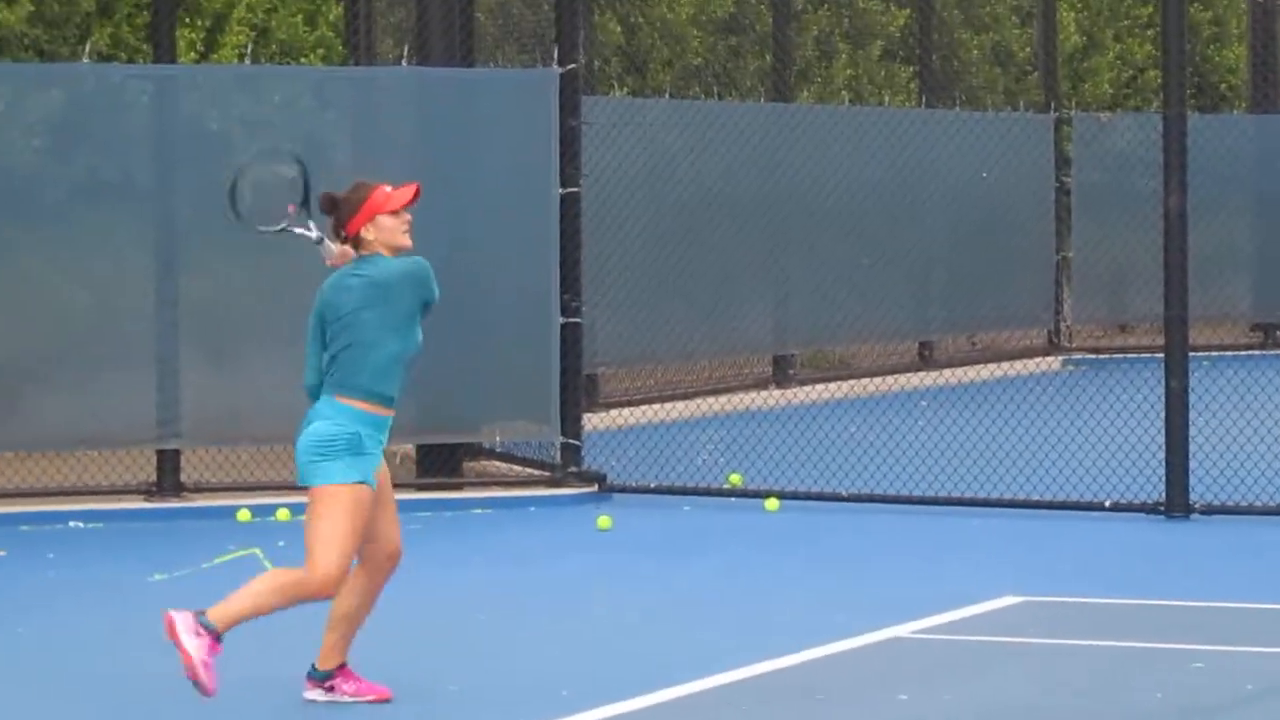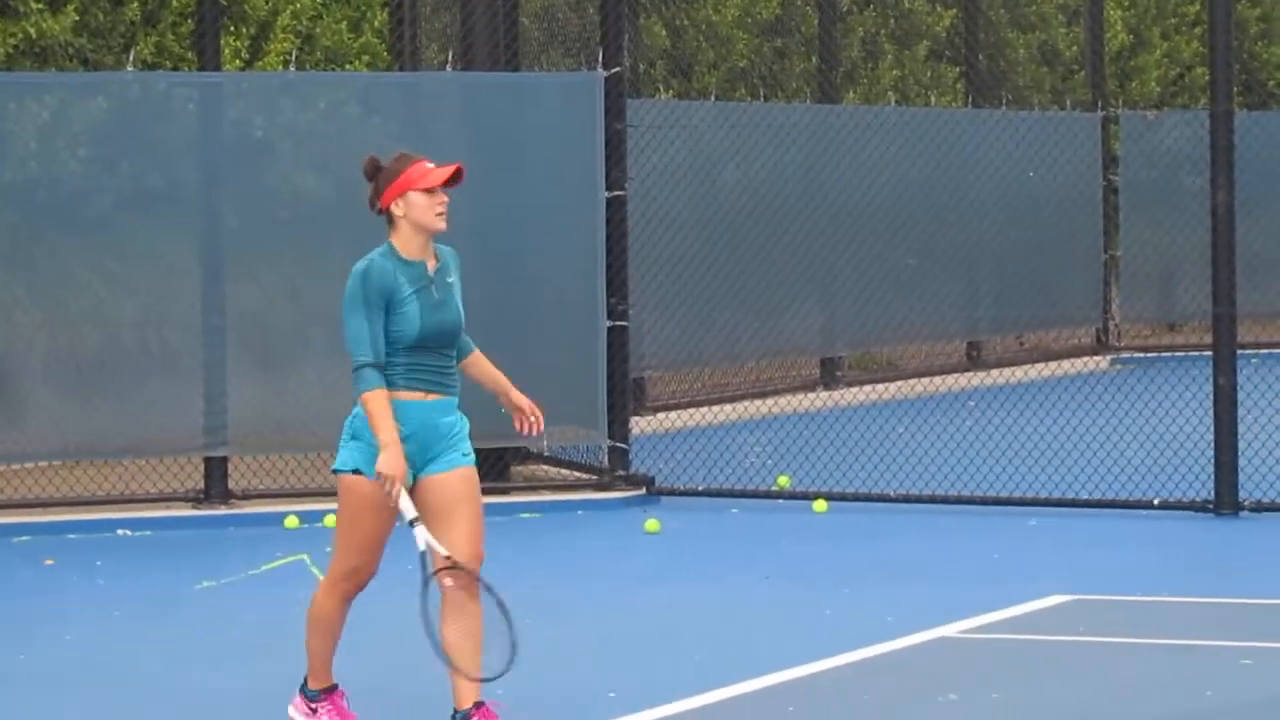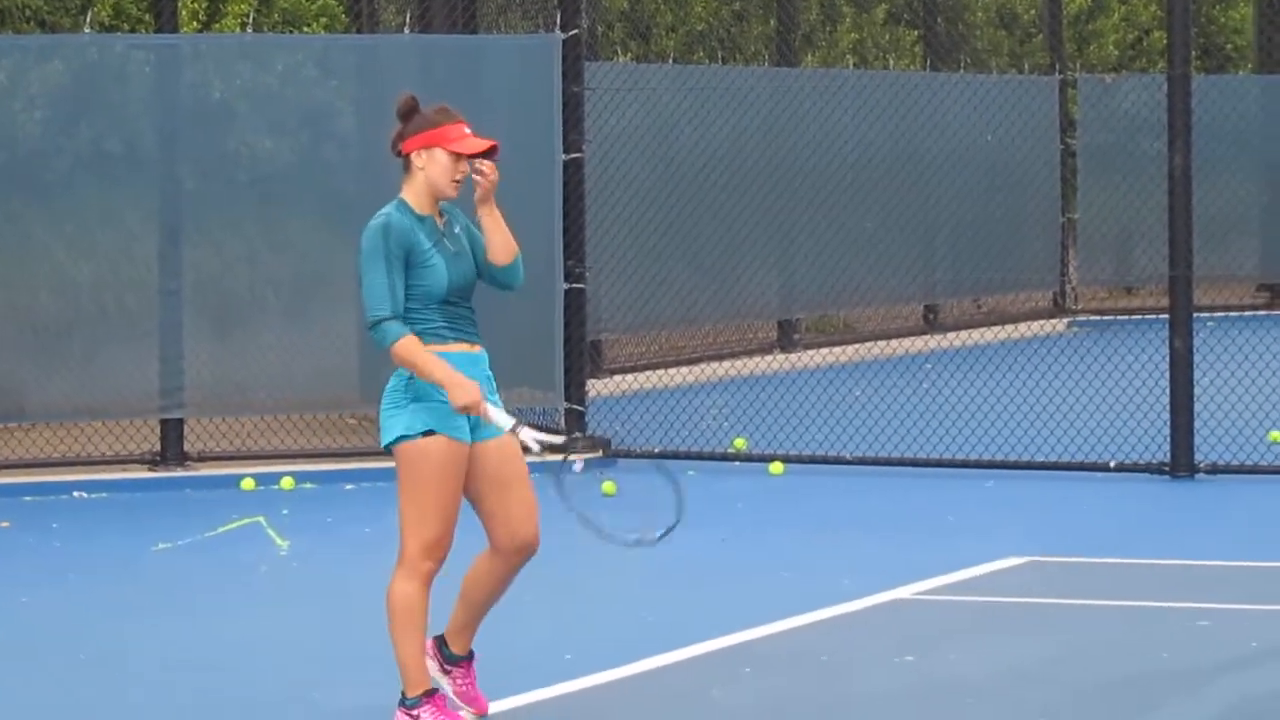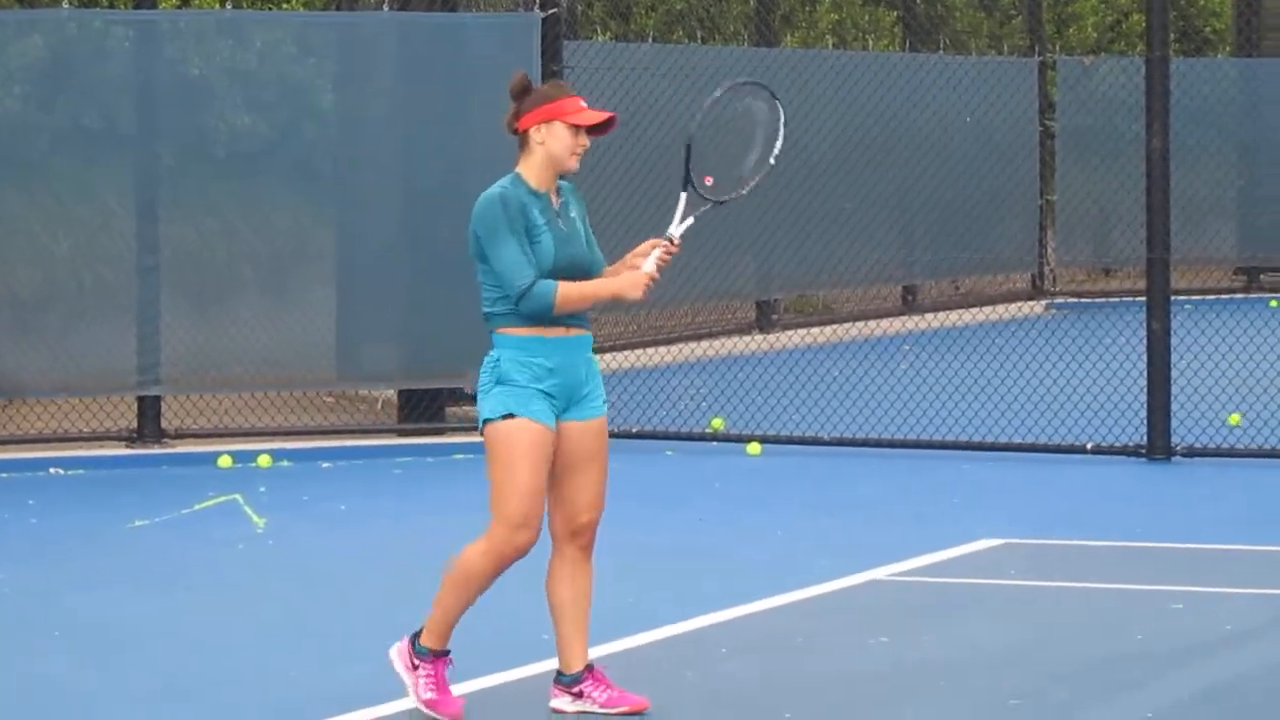
dt=1s
person 1, frame 1
left shoulder: (333, 289)
right shoulder: (414, 273)
left elbow: (317, 378)
left hip: (355, 435)
right hip: (348, 439)
left knee: (383, 555)
right knee: (323, 576)
left ankle: (329, 672)
right ankle: (204, 626)
person 1, frame 2
left shoulder: (449, 263)
right shoulder: (370, 276)
right elbow: (368, 371)
left wrist: (509, 393)
right wrist: (388, 445)
left hip: (446, 431)
right hip: (385, 434)
left knee: (465, 572)
right knee: (351, 577)
person 1, frame 3
left shoulder: (452, 219)
right shoulder: (387, 229)
left elbow: (506, 276)
right elbow: (385, 327)
left wrist: (489, 205)
right wrist: (449, 379)
left hip: (475, 389)
right hip: (427, 396)
left knee: (519, 540)
right knee: (423, 555)
left ankle: (453, 651)
person 1, frame 4
left shoulder: (570, 200)
right shoulder: (499, 202)
right elbow: (529, 293)
left wrist: (632, 262)
right wrist: (614, 287)
left hip: (580, 372)
right hip: (520, 374)
left knee: (578, 530)
right knee: (514, 534)
right ankle: (425, 650)
